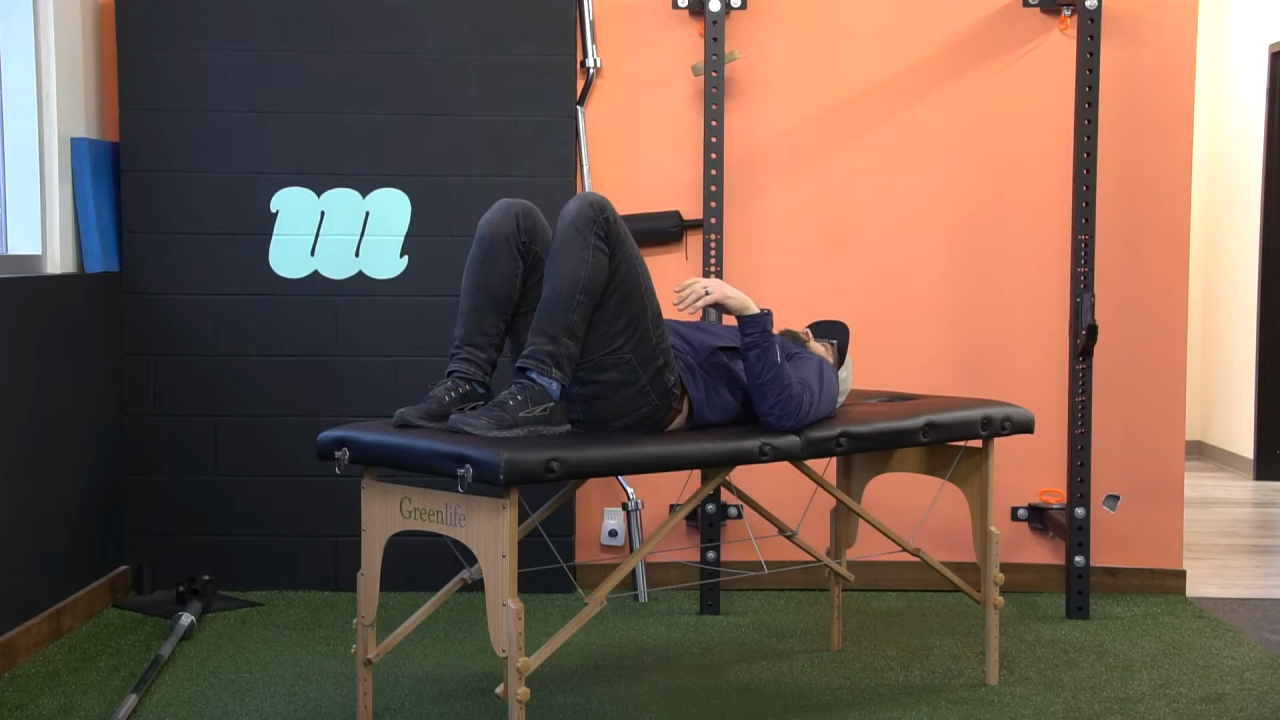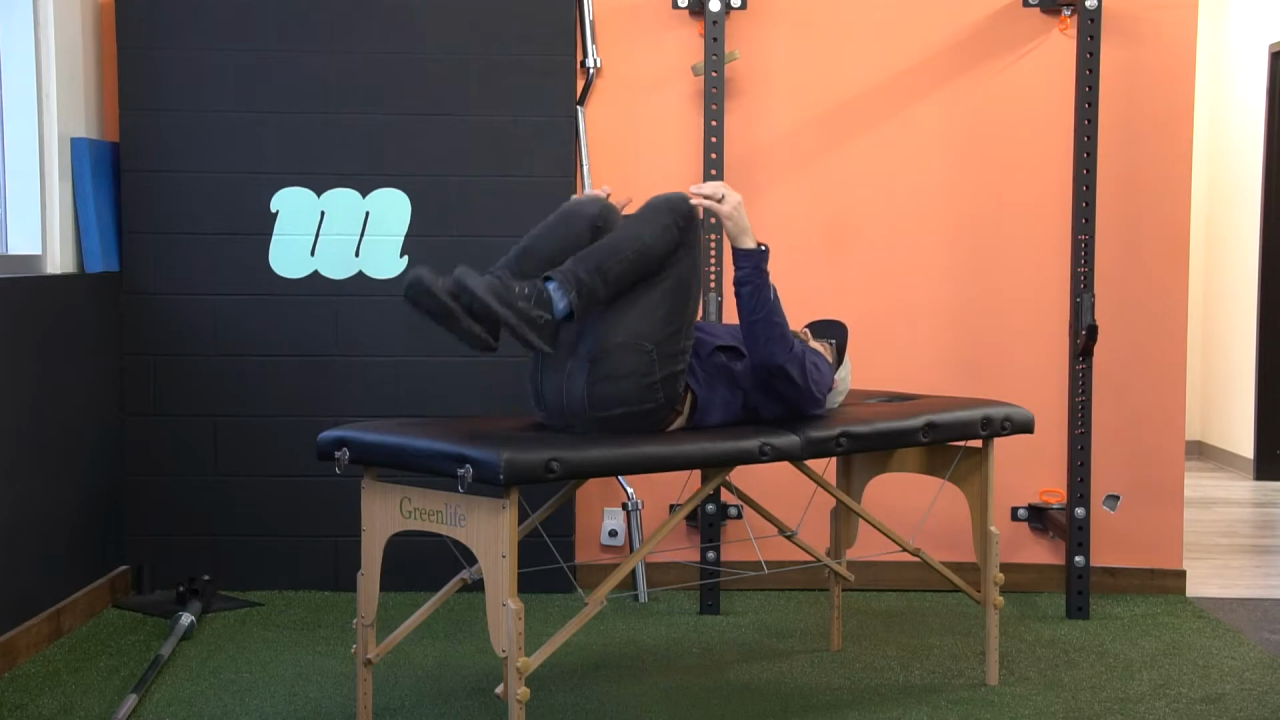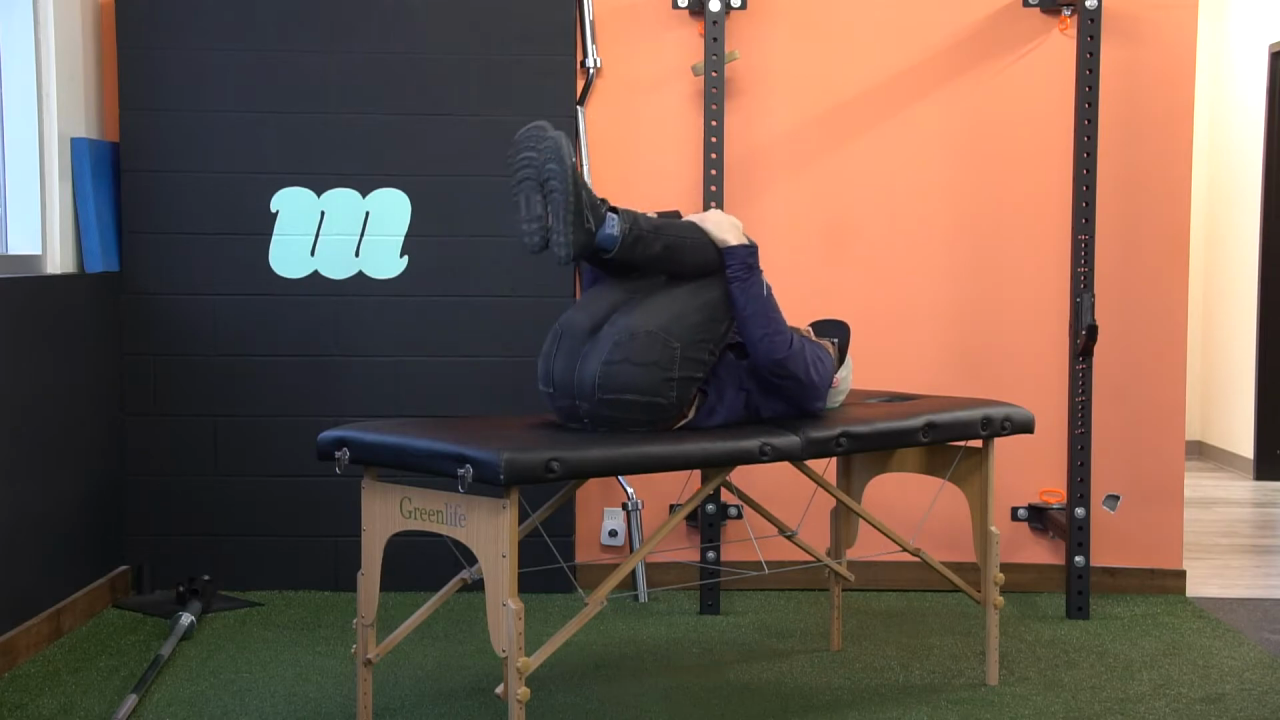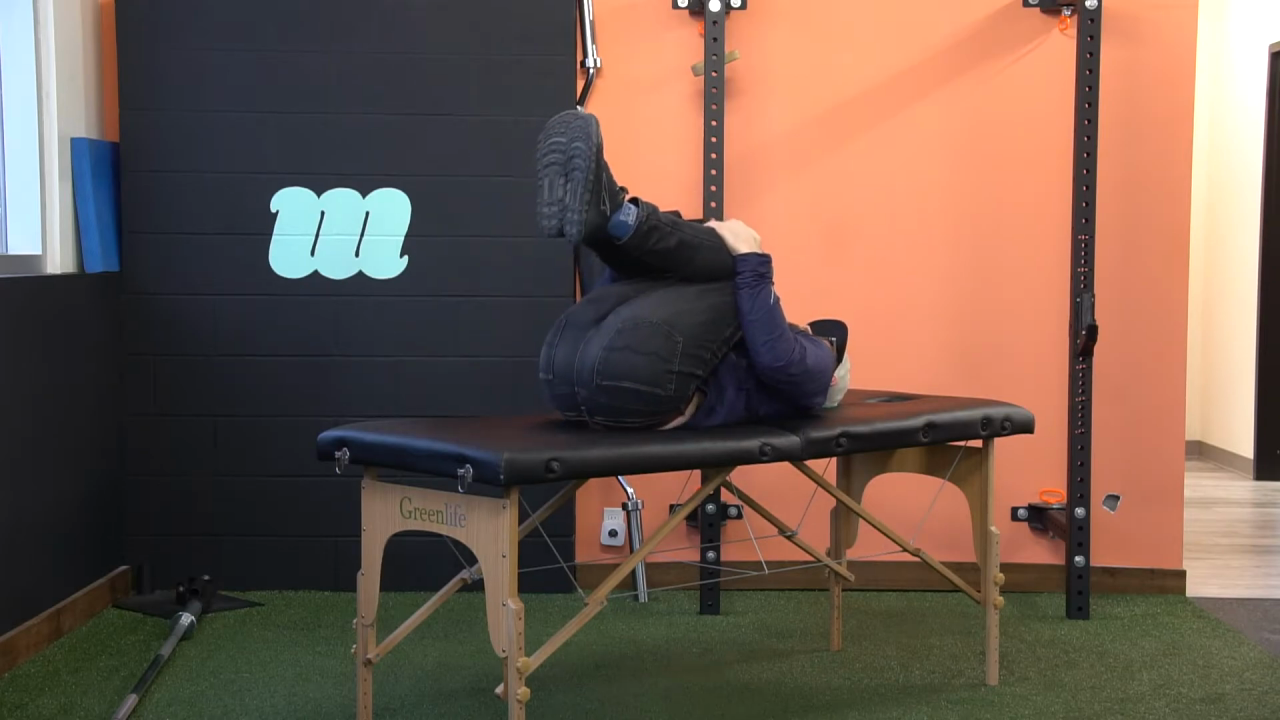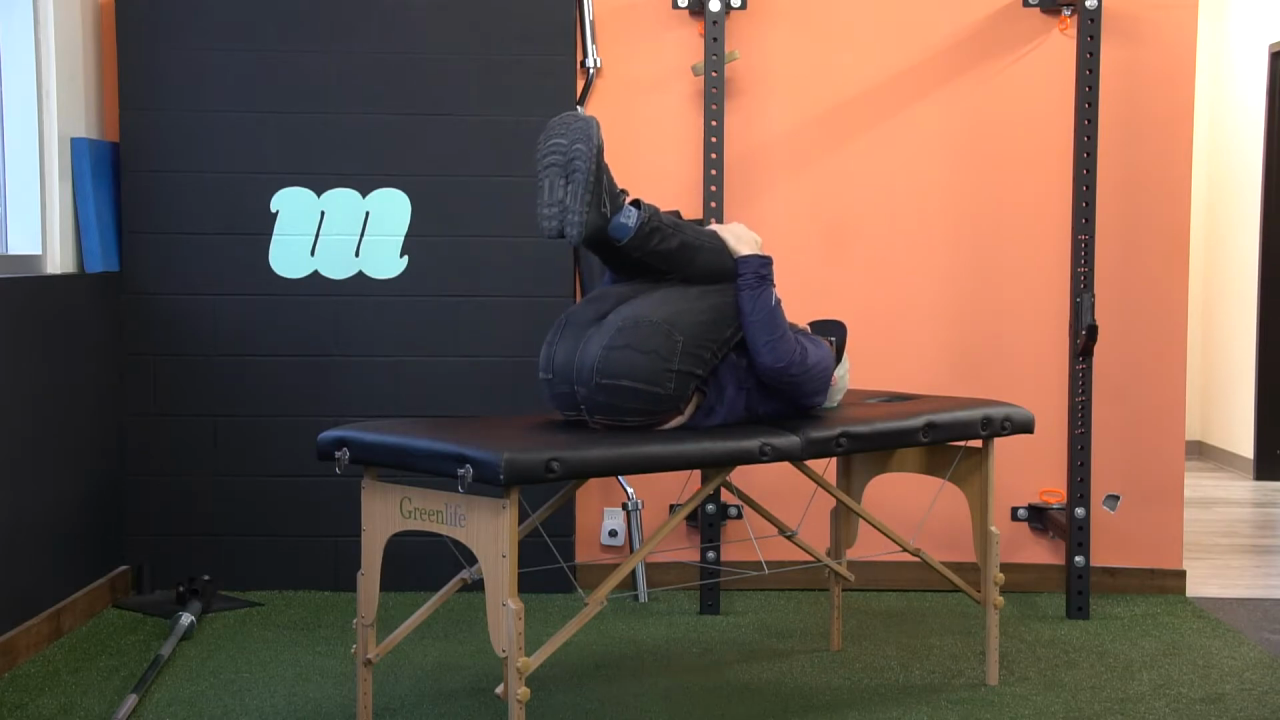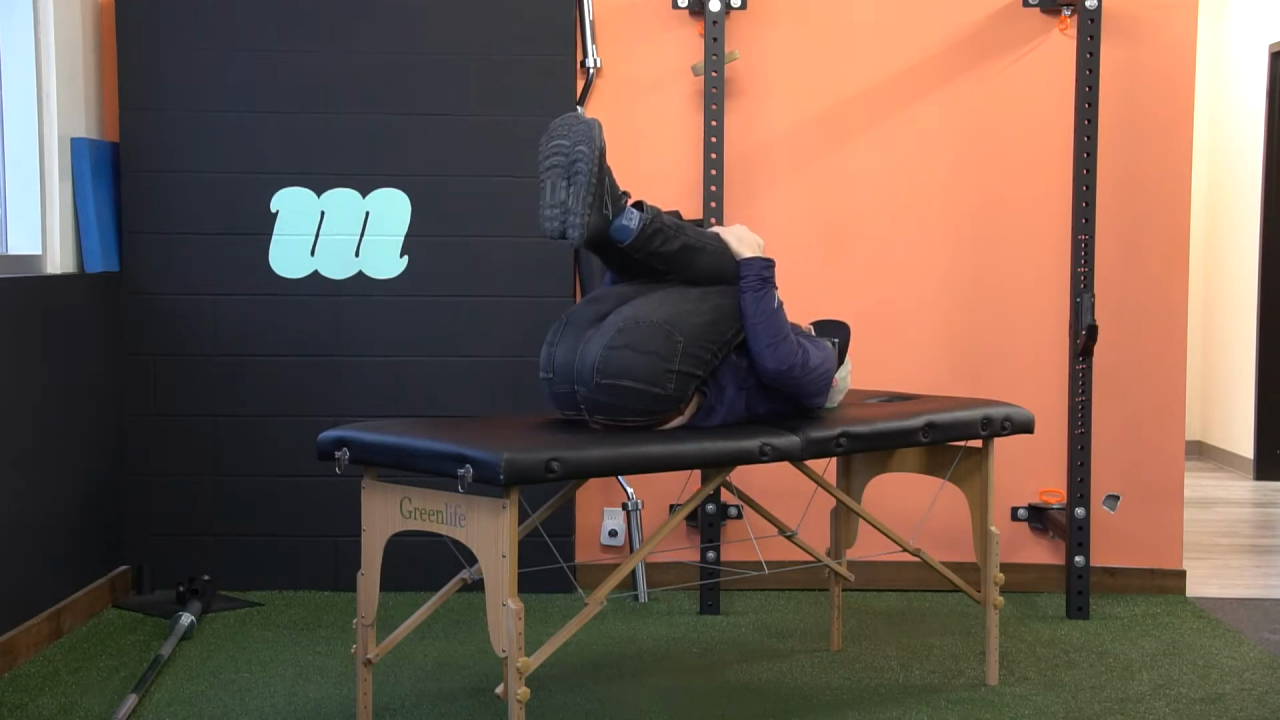
dt=0.5s
person 1, frame 1
left shoulder: (809, 371)
right shoulder: (728, 341)
left elbow: (781, 413)
left wrist: (749, 312)
left hip: (639, 395)
right hip: (576, 384)
left knee: (589, 212)
right knee: (512, 219)
left ankle: (537, 392)
right ankle: (465, 387)
person 1, frame 2
left shoulder: (806, 378)
right shoulder: (729, 345)
left elbow: (771, 349)
left wrist: (746, 245)
right wrist: (593, 226)
left hip: (634, 391)
right hip: (566, 383)
left knee: (674, 210)
right knee: (593, 214)
left ankle: (541, 309)
right ankle: (481, 307)
person 1, frame 3
left shoulder: (810, 373)
right shoulder: (732, 344)
left elbow: (773, 349)
left wrist: (738, 249)
left hip: (637, 386)
left knee: (730, 254)
left ankle: (593, 222)
right ankle: (579, 224)
person 1, frame 4
left shoulder: (812, 366)
right shoulder: (734, 348)
left elbow: (776, 358)
left wrist: (751, 260)
left hip: (639, 380)
left knee: (738, 263)
left ankle: (610, 211)
right ankle: (599, 212)
person 1, frame 5
left shoulder: (813, 365)
right shoulder: (735, 348)
left elbow: (777, 360)
left wrist: (752, 261)
left hip: (642, 380)
left knee: (740, 266)
left ankle: (610, 213)
right ankle: (599, 214)
person 1, frame 6
left shoulder: (816, 362)
right shoulder: (736, 348)
left elbow: (778, 362)
left wrist: (753, 264)
left knee: (739, 269)
left ankle: (613, 215)
right ankle: (603, 218)
